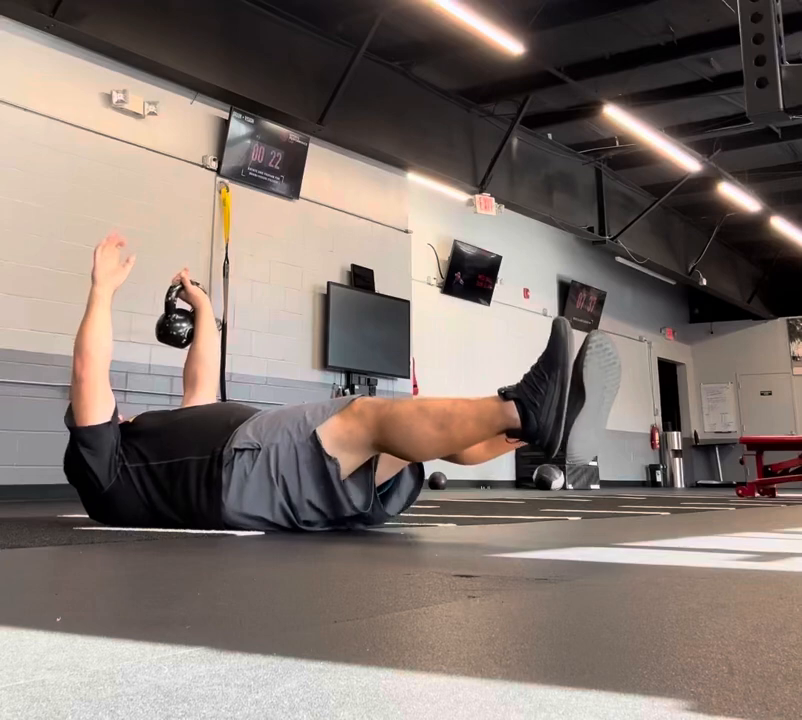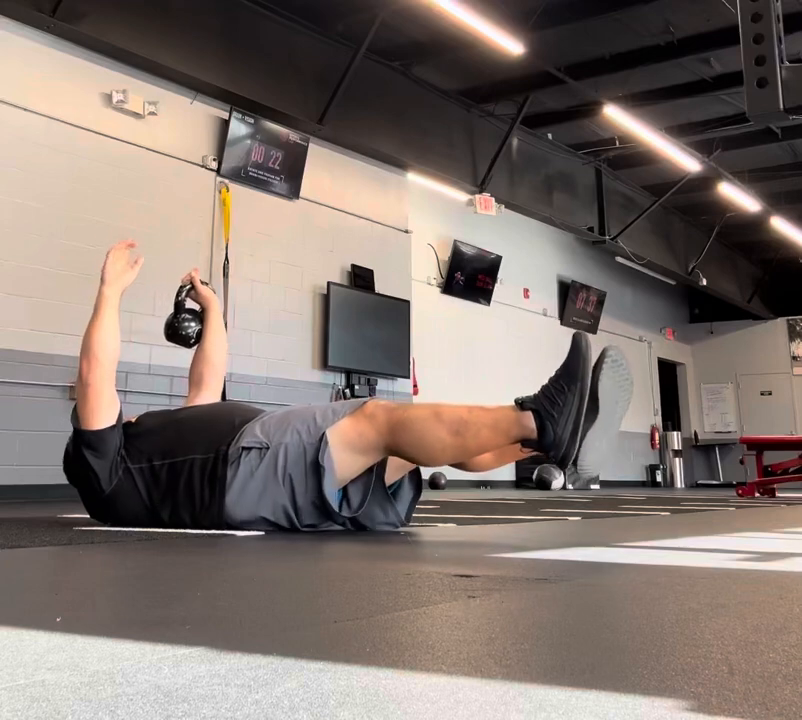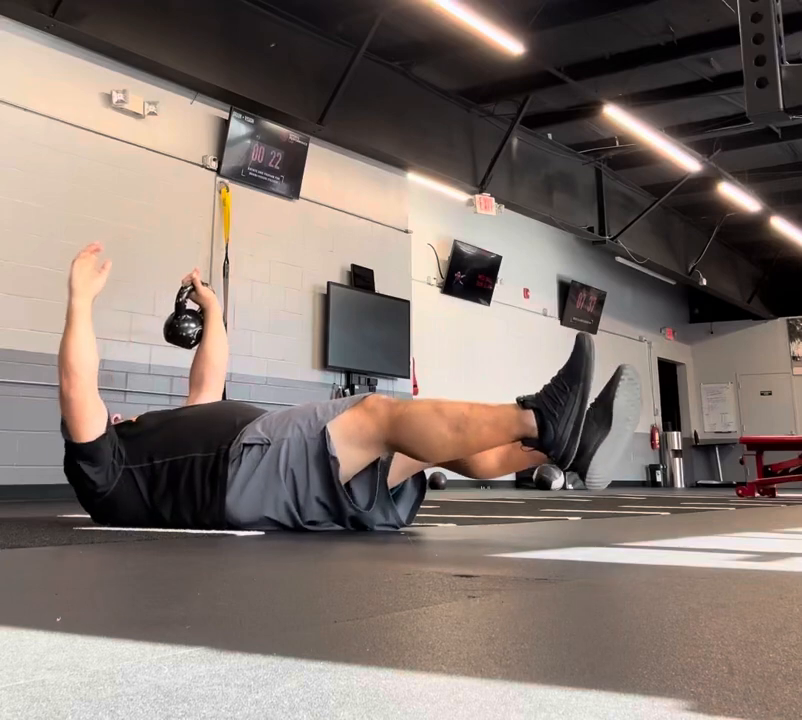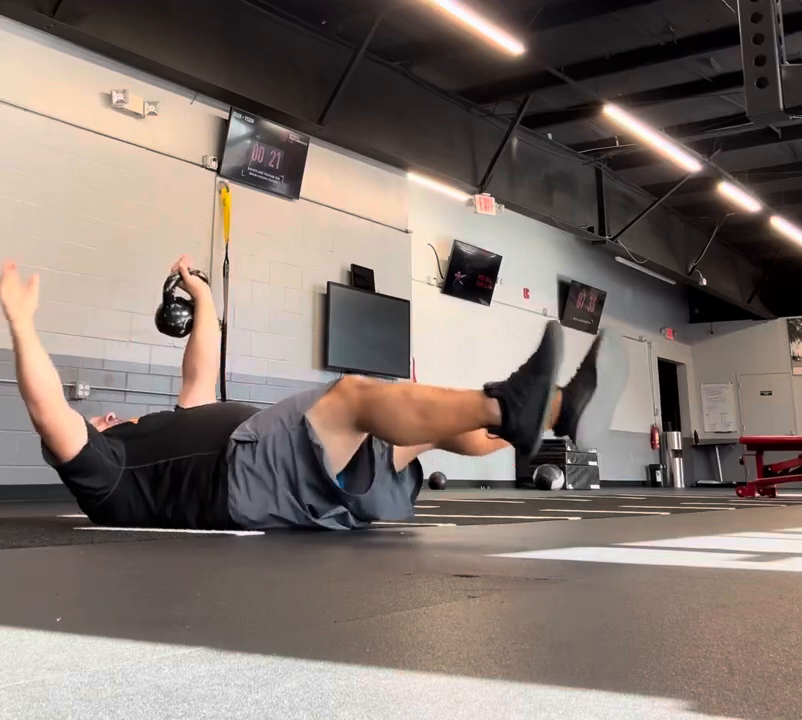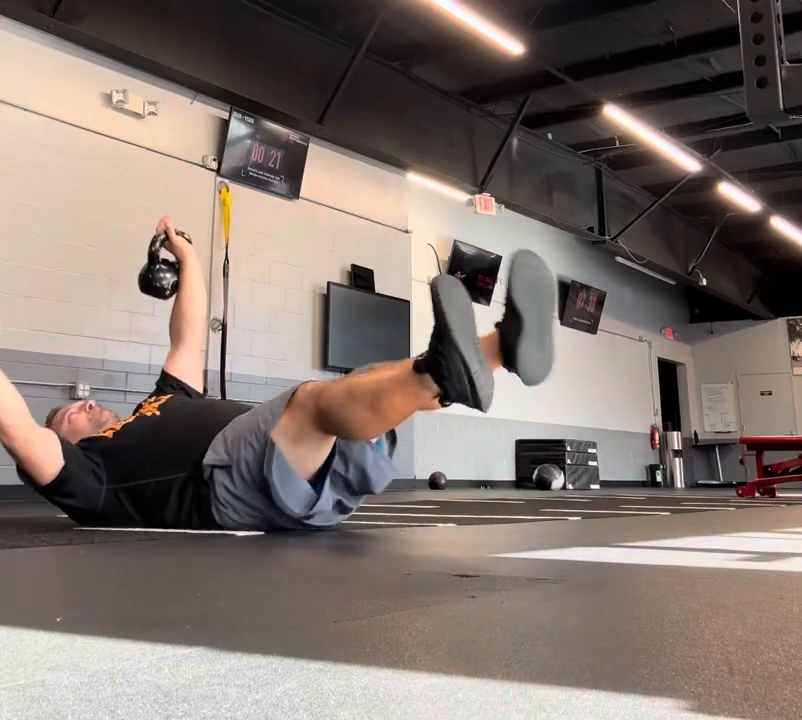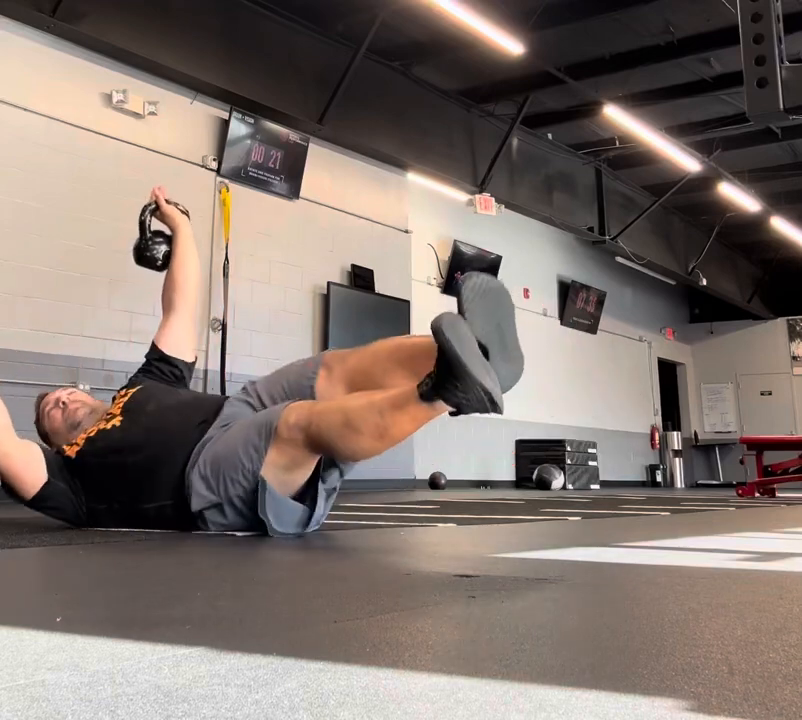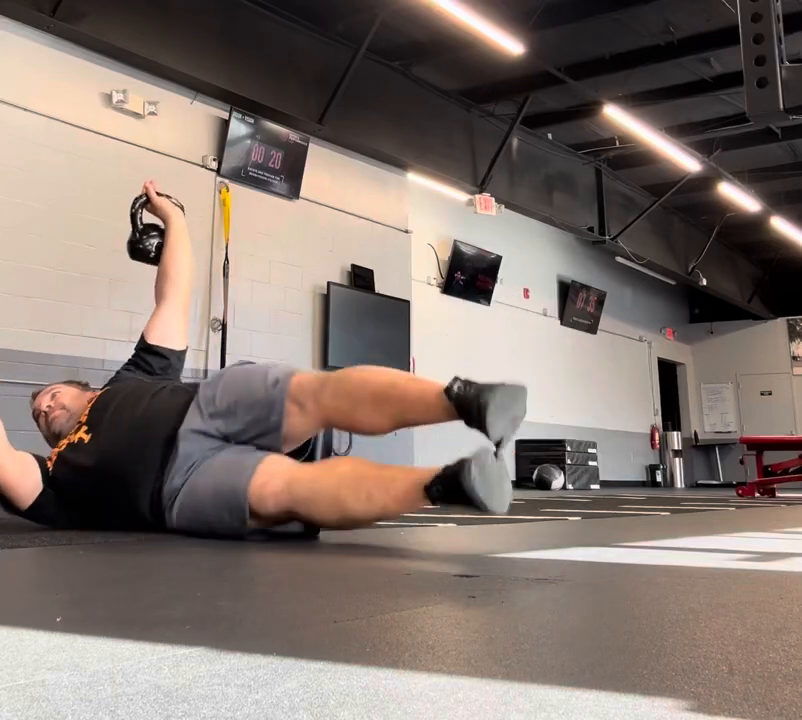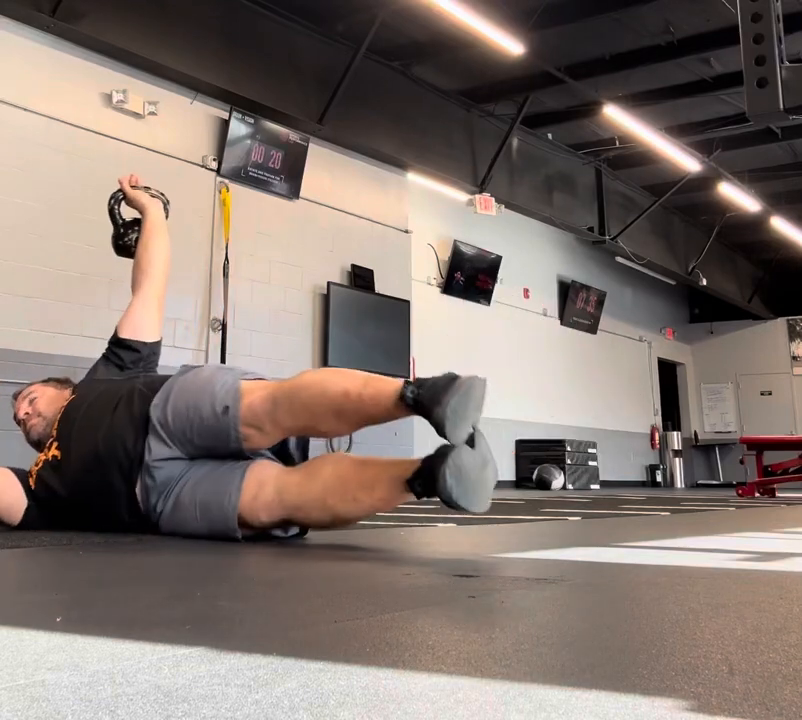
dt=0.3s
person 1, frame 1
left shoulder: (167, 437)
right shoulder: (104, 466)
left elbow: (201, 385)
right elbow: (89, 376)
left wrist: (201, 307)
right wrist: (102, 288)
left hip: (300, 476)
right hip: (244, 467)
left knee: (444, 435)
right knee: (369, 415)
left ankle: (553, 423)
right ankle: (522, 409)
person 1, frame 2
left shoulder: (171, 435)
right shoulder: (105, 466)
left elbow: (207, 383)
right elbow: (95, 379)
left wrist: (211, 308)
right wrist: (110, 290)
left hip: (304, 481)
right hip: (248, 467)
right knee: (379, 419)
left ankle: (565, 428)
right ankle: (537, 421)
person 1, frame 3
left shoulder: (171, 433)
right shoulder: (104, 468)
left elbow: (208, 385)
right elbow: (79, 388)
left wrist: (212, 308)
right wrist: (81, 299)
left hip: (313, 485)
right hip: (249, 464)
left knee: (456, 443)
right knee: (379, 413)
left ankle: (572, 441)
right ankle: (538, 420)
person 1, frame 4
left shoulder: (169, 430)
right shoulder: (103, 465)
left elbow: (202, 378)
right elbow: (50, 412)
left wrist: (202, 296)
left hip: (320, 483)
right hip: (249, 470)
left knee: (446, 416)
right knee: (357, 392)
left ankle: (563, 407)
right ankle: (503, 407)
person 1, frame 5
left shoulder: (160, 408)
right shoulder: (86, 470)
left elbow: (190, 340)
left wrist: (187, 257)
left hip: (306, 473)
right hip: (232, 479)
left knee: (400, 379)
right knee: (318, 399)
left ankle: (507, 344)
right ankle: (442, 374)
person 1, frame 6
left shoulder: (146, 386)
right shoulder: (70, 473)
left elbow: (180, 312)
left wrist: (181, 228)
right hip: (209, 474)
left knee: (345, 366)
right knee: (309, 419)
left ankle: (467, 348)
right ankle: (445, 393)
person 1, frame 7
left shoulder: (131, 381)
right shoulder: (60, 479)
left elbow: (173, 299)
left wrist: (172, 219)
right hip: (188, 483)
left knee: (318, 393)
right knee: (286, 486)
left ankle: (462, 399)
right ankle: (447, 484)
person 1, frame 8
left shoulder: (109, 375)
right shoulder: (45, 486)
left elbow: (148, 290)
left wrist: (152, 212)
right hip: (168, 488)
left knee: (266, 406)
right knee: (275, 495)
left ankle: (422, 395)
right ankle: (428, 475)
